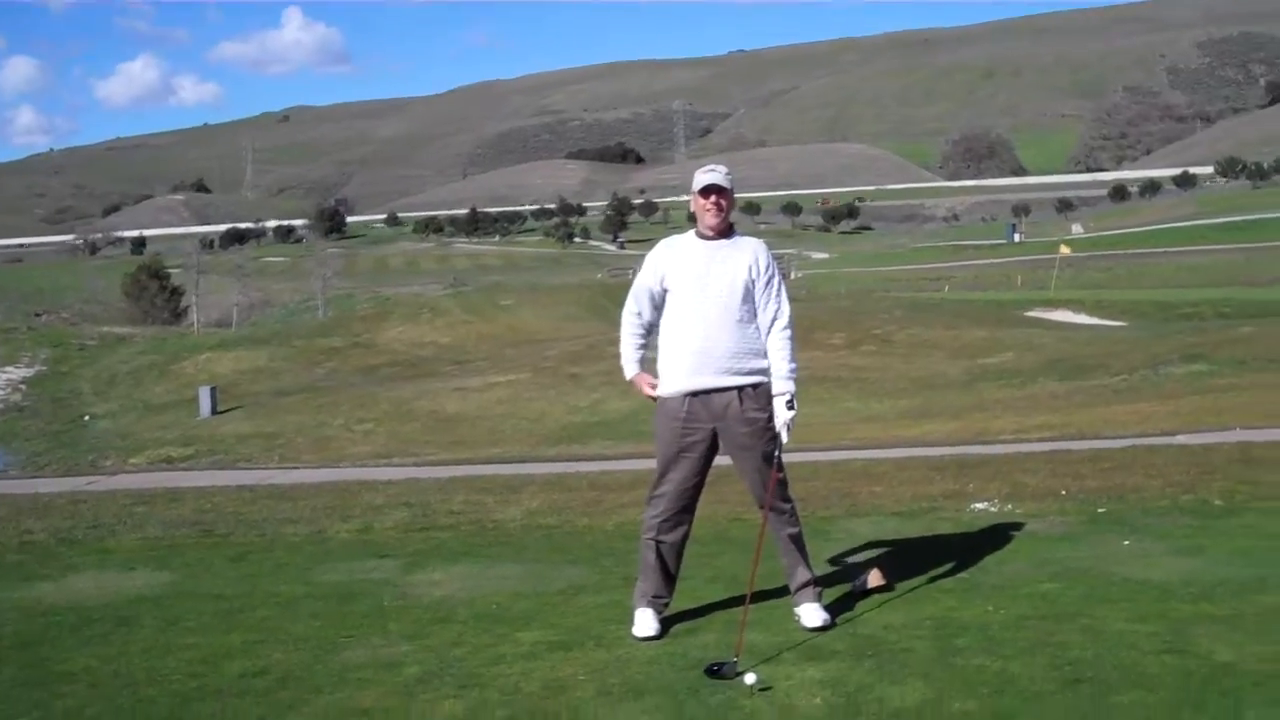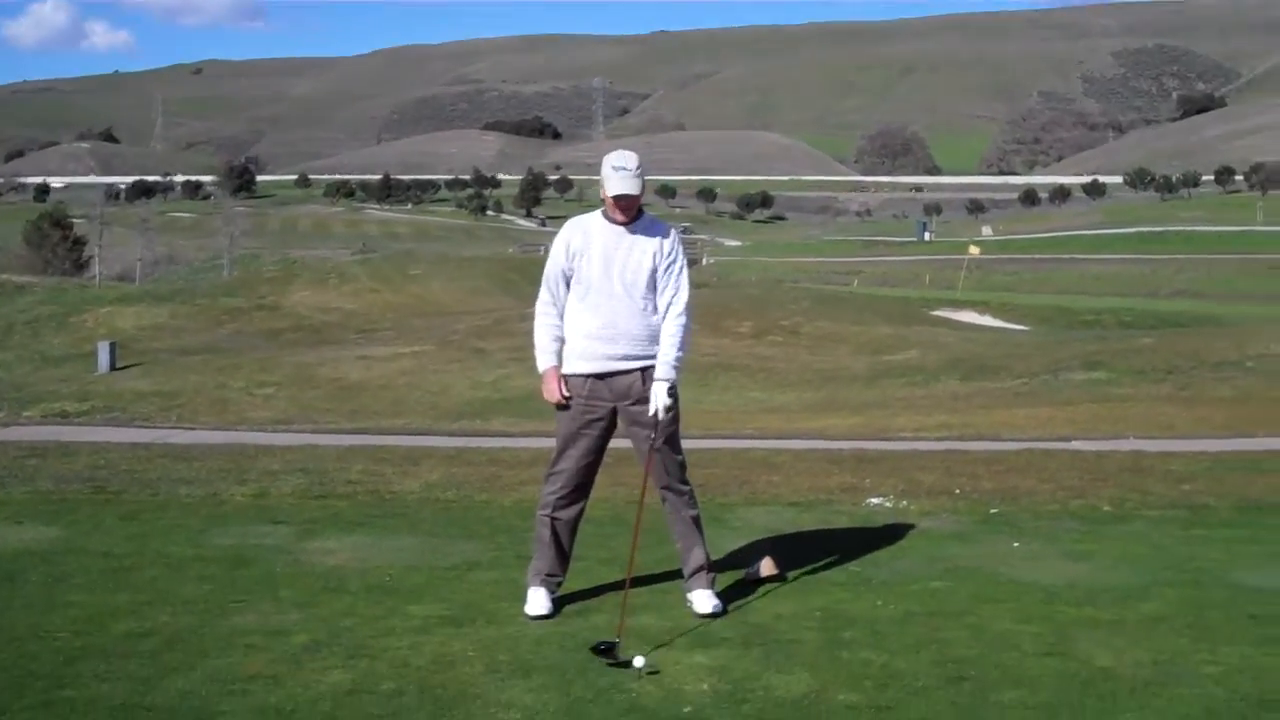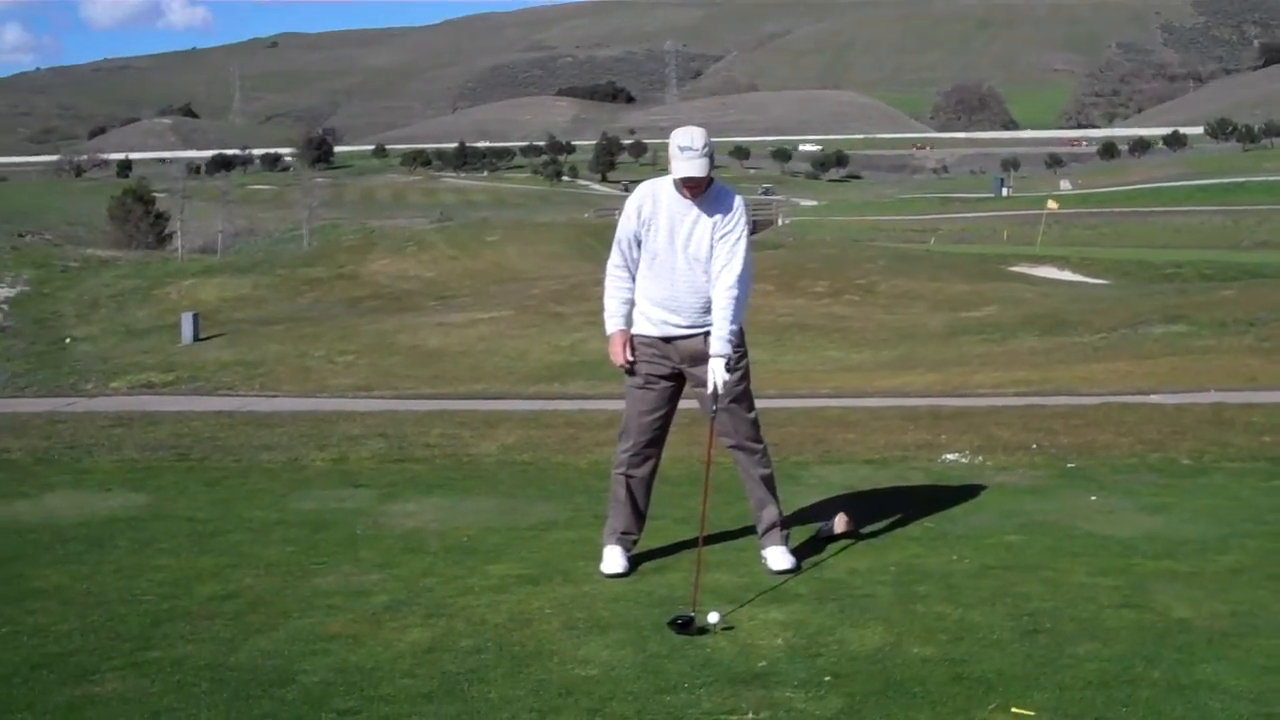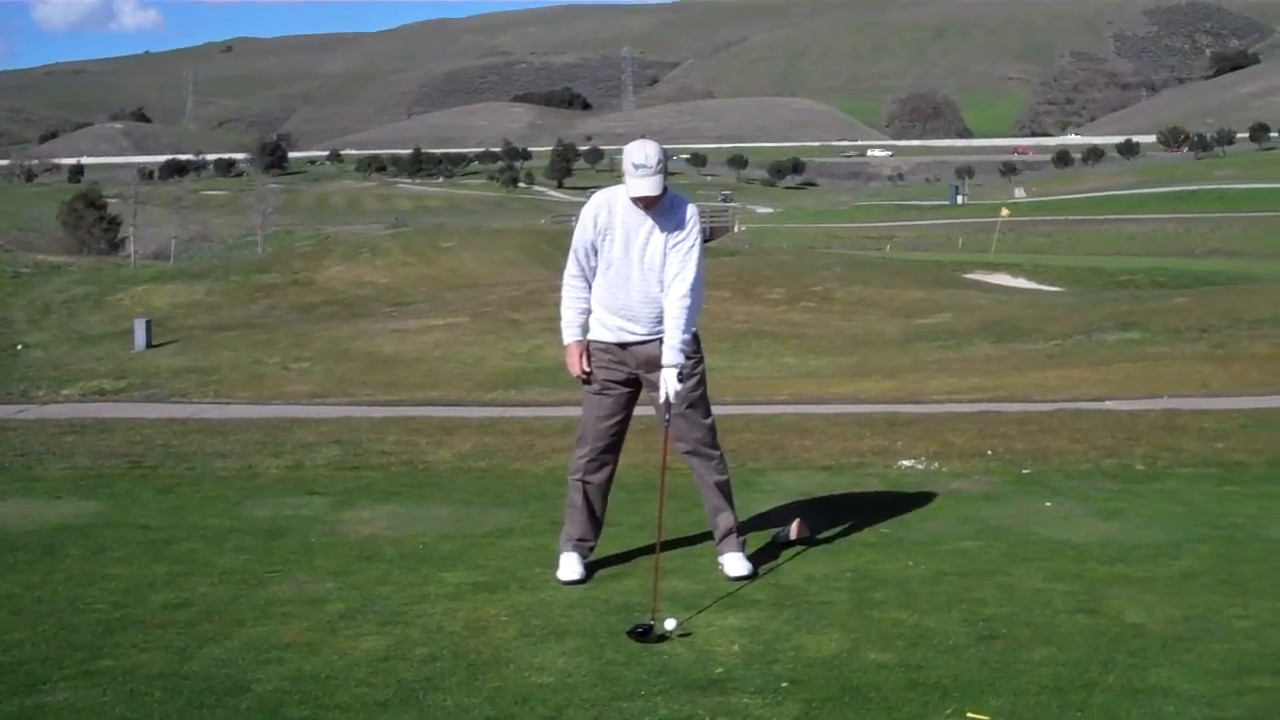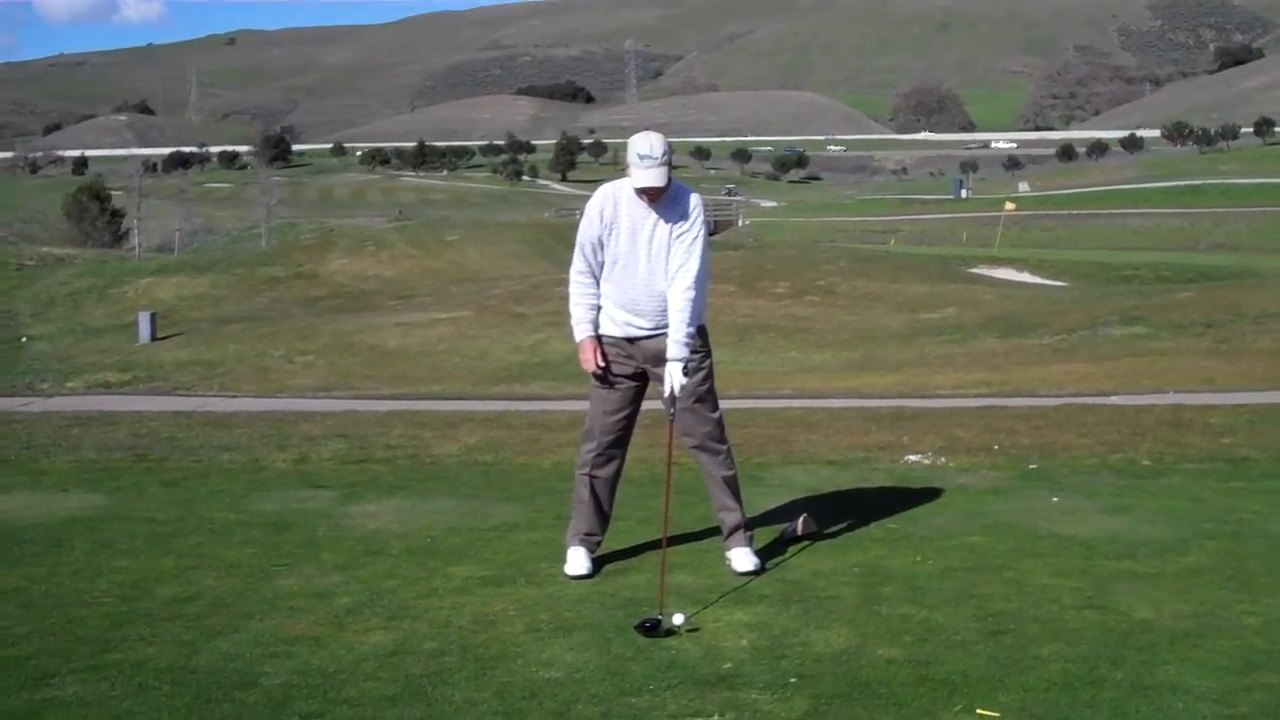
dt=1s
person 1, frame 1
left shoulder: (754, 252)
right shoulder: (667, 252)
left elbow: (777, 325)
right elbow: (635, 313)
left wrist: (784, 389)
right wrist: (633, 369)
left hip: (748, 394)
right hip: (682, 397)
left knee: (774, 497)
right knee: (668, 504)
left ankle: (806, 594)
right ankle: (649, 602)
person 1, frame 2
left shoulder: (663, 237)
right shoulder: (574, 233)
left elbow: (675, 311)
right elbow: (549, 304)
left wrist: (664, 376)
right wrist: (548, 364)
left hip: (646, 377)
right hip: (584, 378)
left knee: (672, 480)
right knee: (565, 482)
left ankle: (699, 580)
right ankle: (542, 582)
person 1, frame 3
left shoulder: (730, 206)
right shoulder: (645, 198)
left elbow: (730, 281)
right elbow: (621, 266)
left wrist: (720, 352)
right wrist: (617, 326)
left hip: (713, 339)
right hip: (652, 340)
left knee: (744, 438)
right knee: (636, 443)
left ankle: (773, 536)
right ankle: (617, 540)
person 1, frame 4
left shoulder: (685, 214)
right shoulder: (600, 207)
left elbow: (682, 290)
right elbow: (578, 275)
left wrist: (672, 360)
right wrist: (573, 336)
left hip: (670, 345)
right hip: (608, 346)
left knee: (701, 444)
right knee: (593, 448)
left ankle: (729, 542)
right ankle: (574, 547)
person 1, frame 5
left shoulder: (689, 205)
right shoulder: (605, 201)
left elbow: (685, 282)
right elbow: (584, 271)
left wrist: (677, 354)
right wrist: (585, 333)
left hip: (678, 340)
right hip: (617, 340)
left knee: (708, 438)
right knee: (600, 442)
left ankle: (737, 538)
right ankle: (582, 542)
